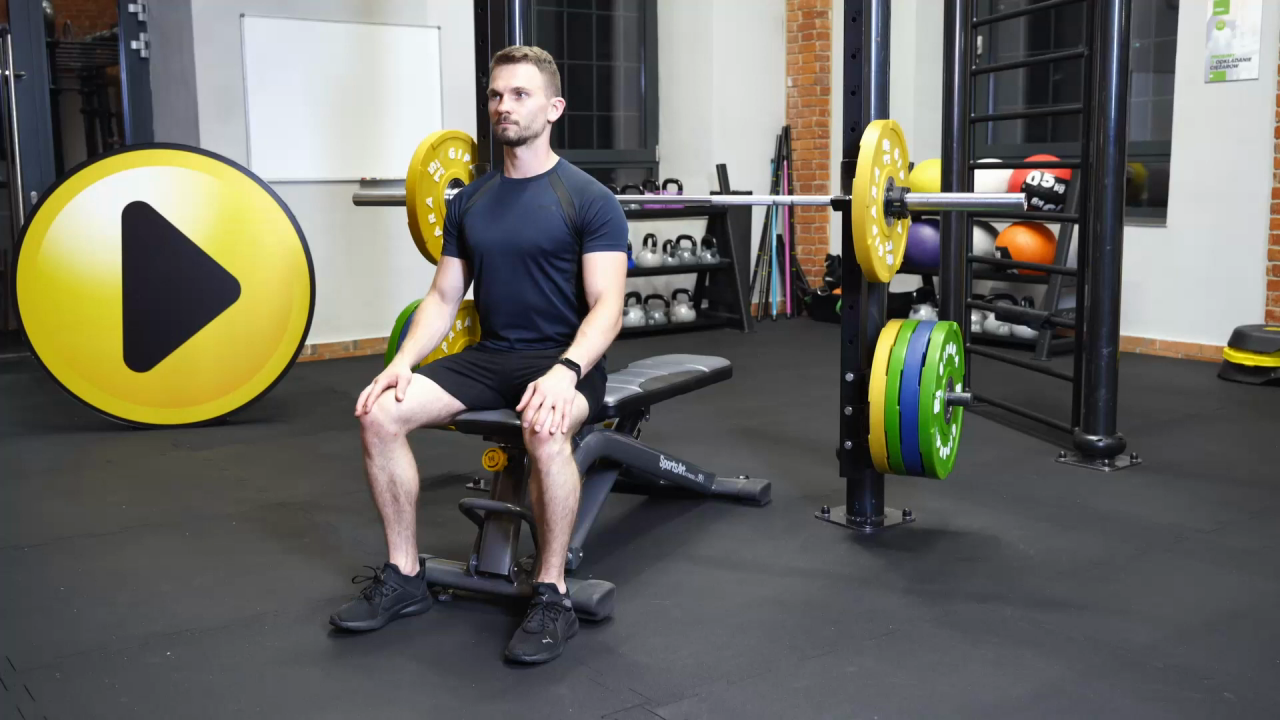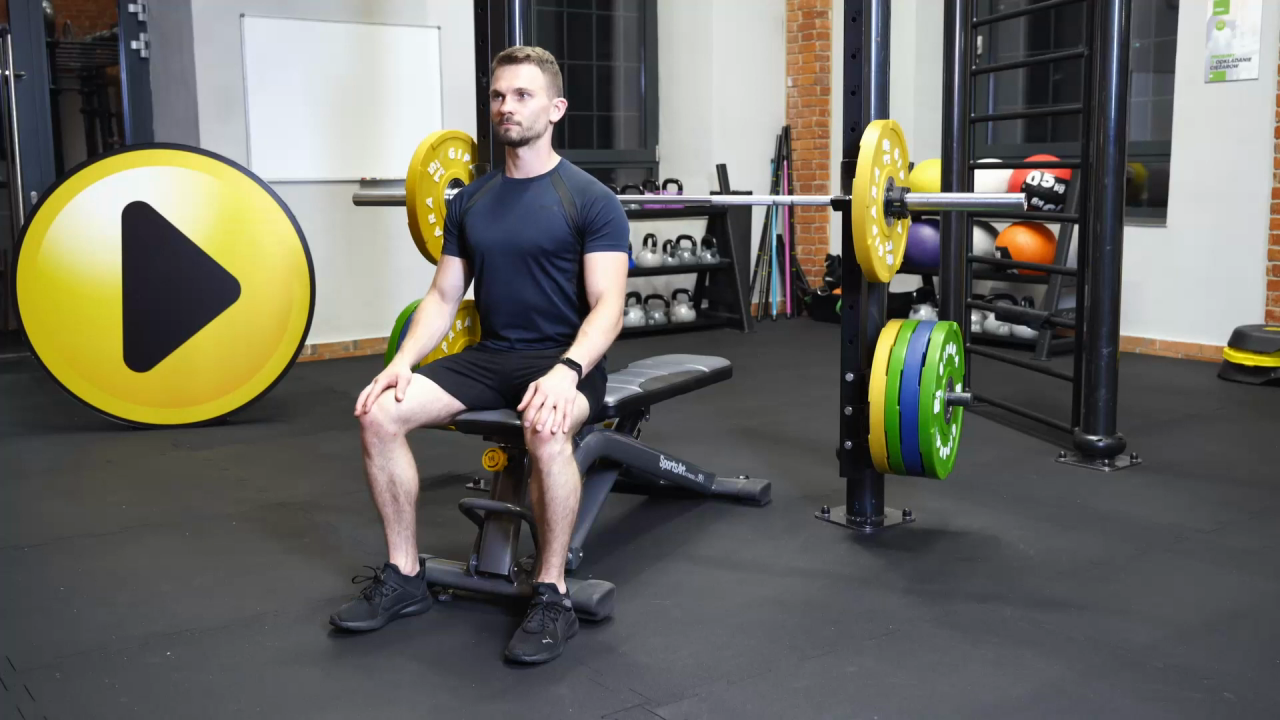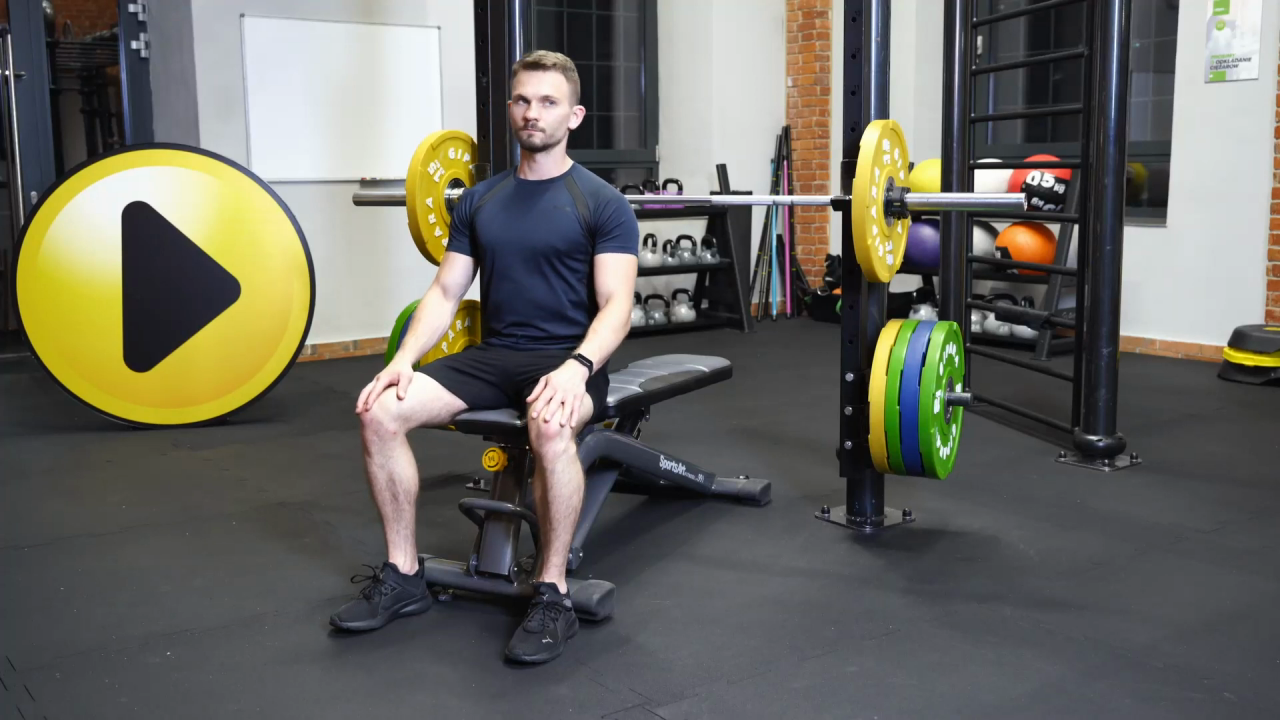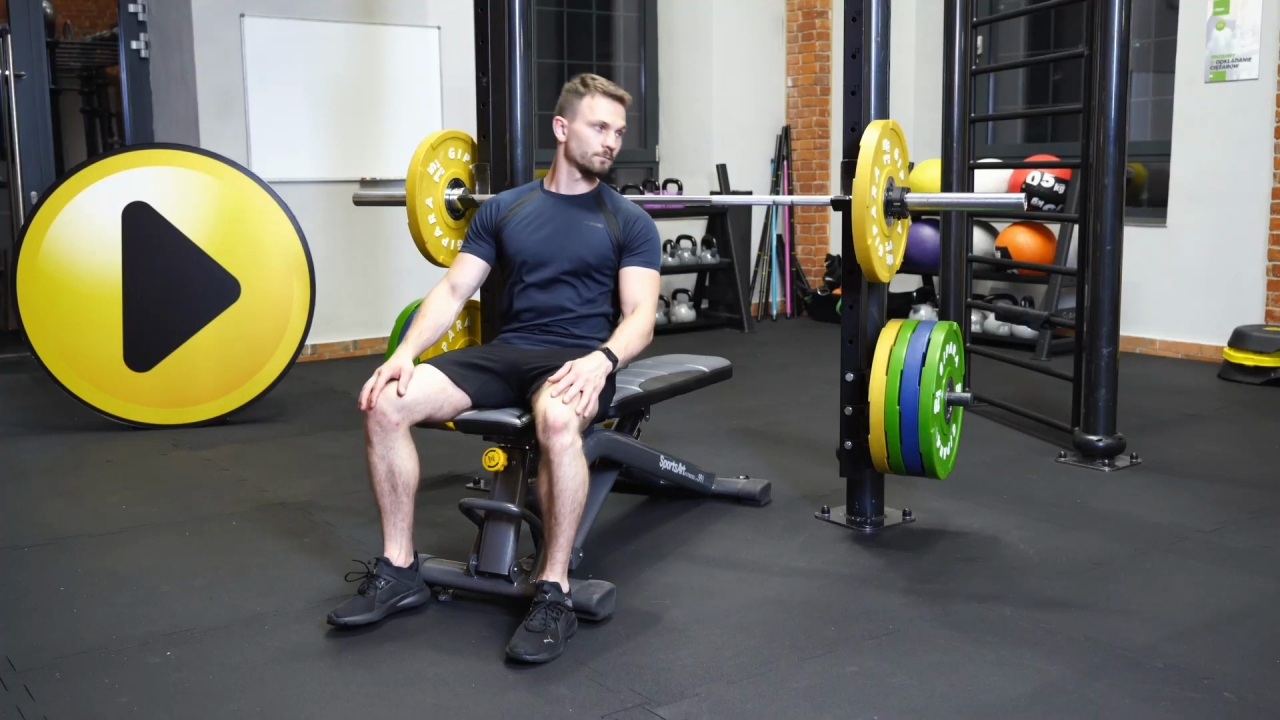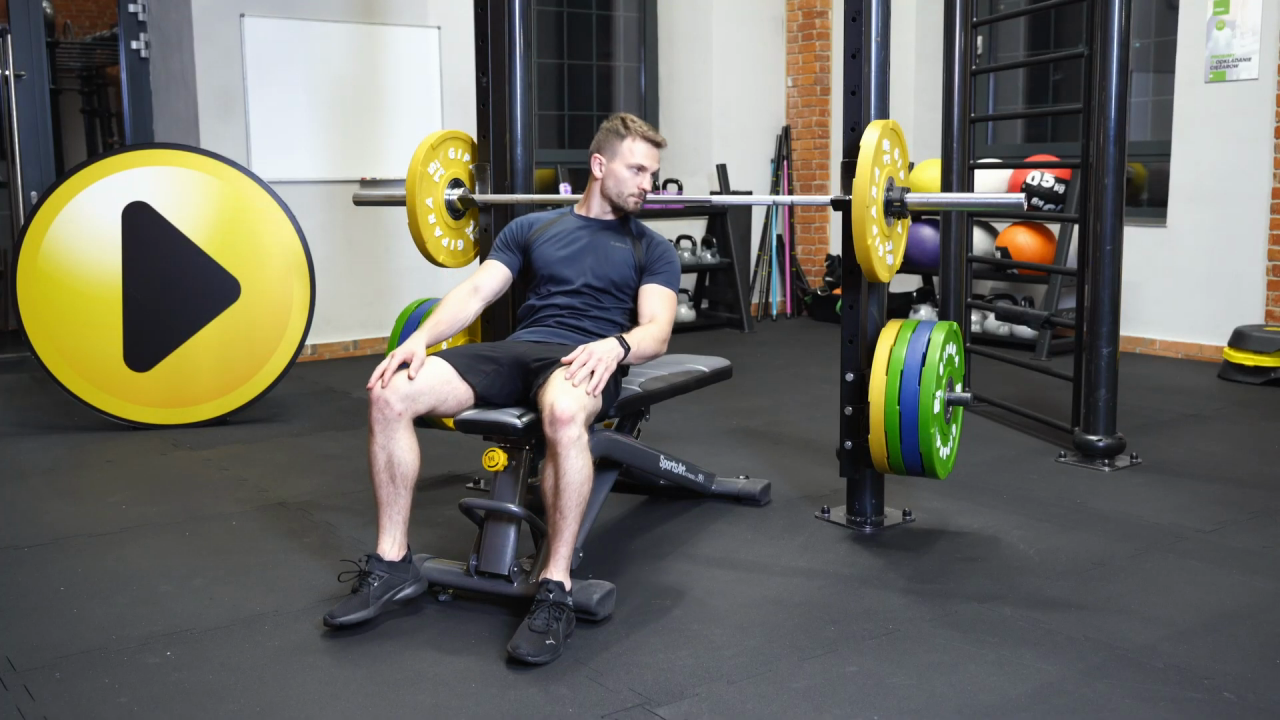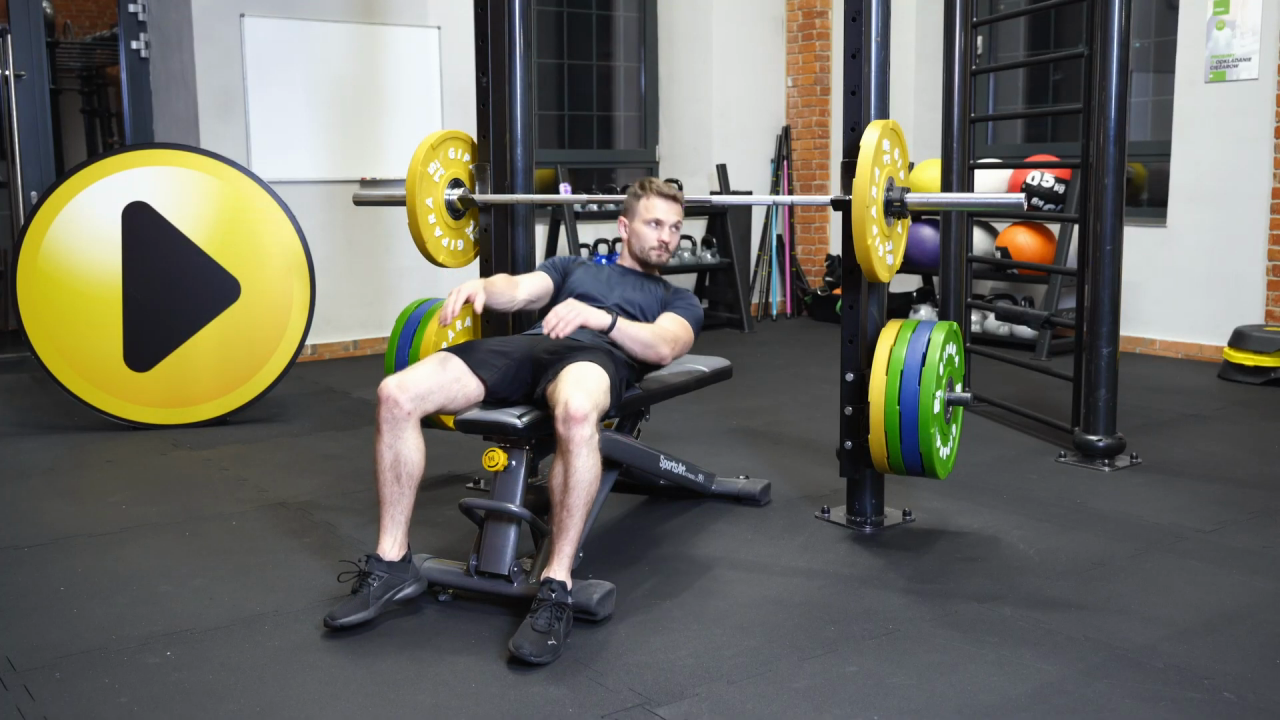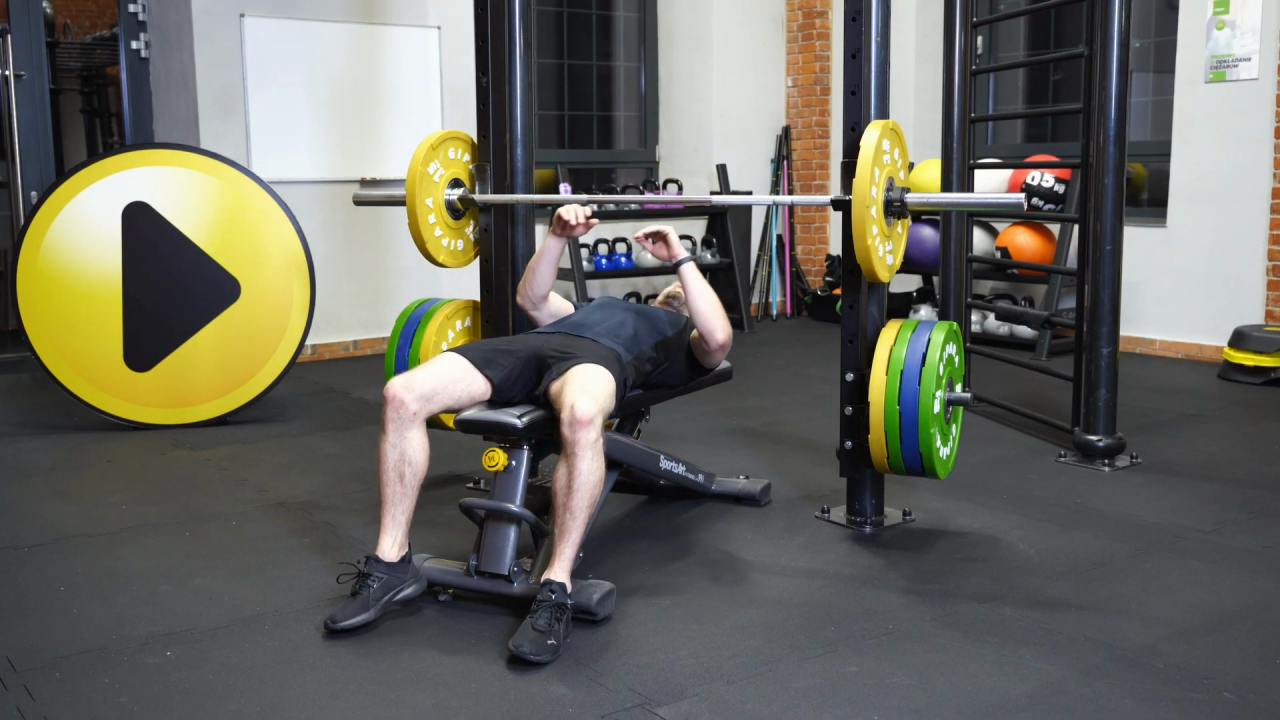
dt=0.5s
person 1, frame 1
left shoulder: (589, 200)
right shoulder: (469, 201)
left elbow: (607, 306)
right elbow: (444, 296)
left wrist: (565, 371)
right wrist: (404, 359)
left hip: (565, 362)
right hip: (489, 357)
left knee: (545, 430)
right knee: (380, 412)
left ankle: (552, 596)
right ankle: (404, 577)
person 1, frame 2
left shoulder: (591, 200)
right shoulder: (470, 201)
left elbow: (607, 306)
right elbow: (444, 295)
left wrist: (567, 370)
right wrist: (403, 360)
left hip: (565, 361)
right hip: (490, 356)
left knee: (546, 432)
right knee: (380, 415)
left ankle: (552, 595)
right ankle: (404, 576)
person 1, frame 3
left shoulder: (603, 204)
right shoulder: (480, 200)
left elbow: (616, 306)
right elbow: (445, 292)
left wrist: (577, 366)
right wrist: (404, 358)
left hip: (568, 360)
right hip: (493, 355)
left knee: (550, 427)
right knee: (380, 412)
left ankle: (553, 595)
right ankle: (403, 575)
person 1, frame 4
left shoulder: (629, 222)
right shoulder: (503, 209)
left elbow: (640, 316)
right elbow: (453, 289)
left wrist: (602, 359)
right wrist: (405, 351)
left hip: (578, 361)
right hip: (505, 352)
left knee: (558, 421)
right knee: (385, 406)
left ankle: (554, 594)
right ankle: (399, 568)
person 1, frame 5
left shoulder: (654, 251)
right shoulder: (533, 227)
left elbow: (656, 332)
right elbow: (475, 292)
left wrist: (615, 344)
right wrist: (422, 337)
left hip: (583, 358)
right hip: (516, 350)
left knee: (564, 414)
right knee: (389, 394)
left ankle: (555, 591)
right ankle: (392, 562)
person 1, frame 6
left shoulder: (679, 301)
right shoulder: (573, 267)
left elbow: (664, 348)
right elbow: (519, 292)
left wrist: (601, 318)
right wrist: (479, 285)
left hip: (593, 358)
right hip: (527, 347)
left knee: (575, 413)
right knee: (396, 395)
left ankle: (556, 590)
right ankle: (393, 563)
person 1, frame 7
left shoulder: (687, 343)
right shoulder: (599, 308)
left elbow: (719, 338)
right elbow: (532, 298)
left wrist: (684, 260)
right wrist: (558, 236)
left hip: (597, 355)
right hip: (535, 345)
left knee: (582, 417)
right knee: (402, 396)
left ankle: (556, 591)
right ankle: (391, 563)
